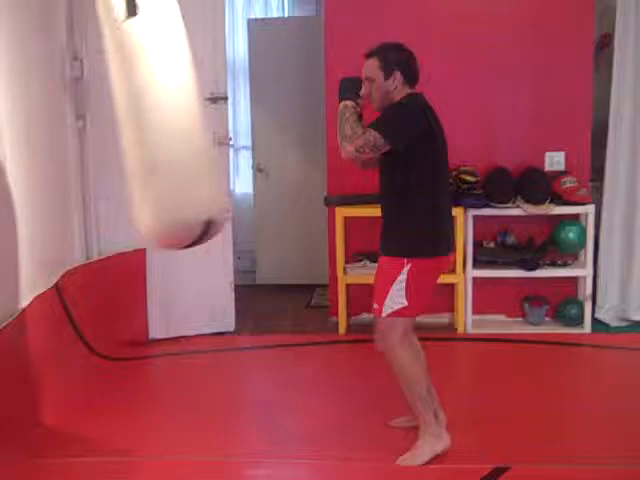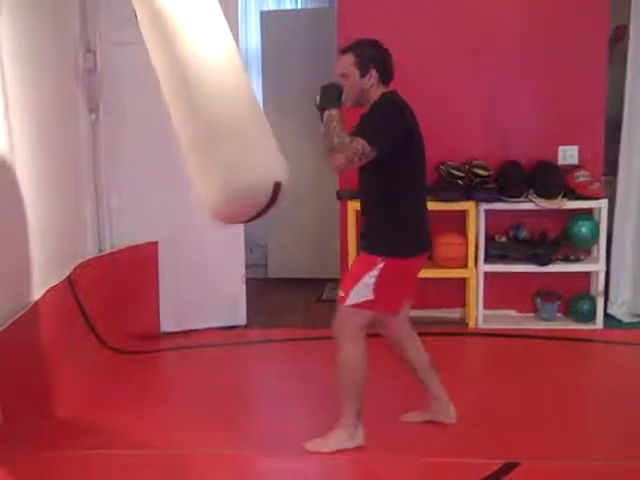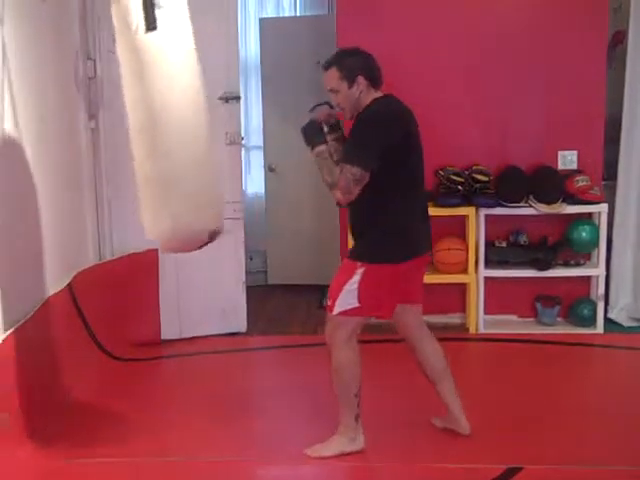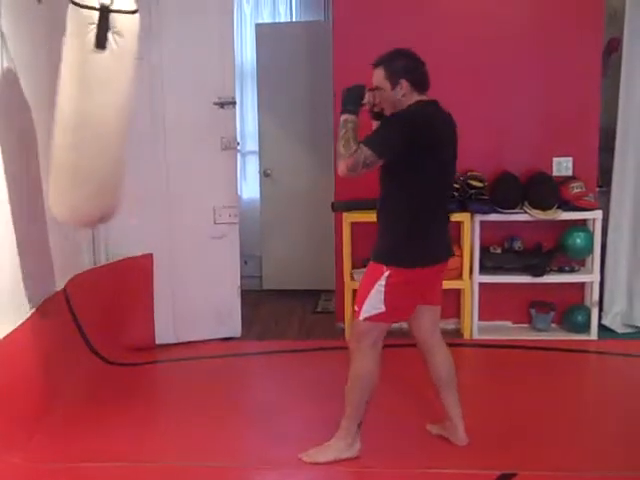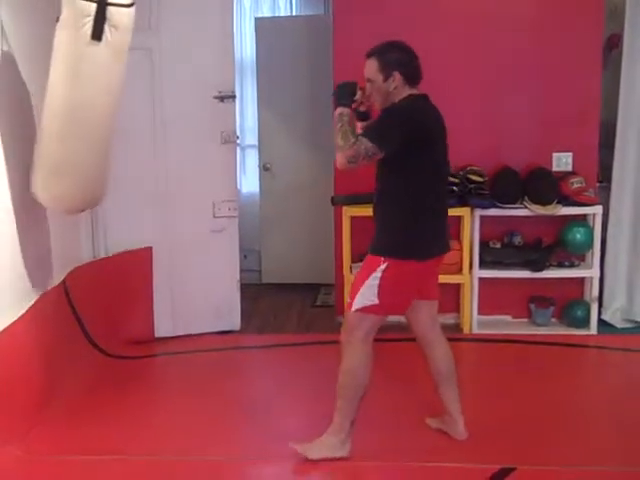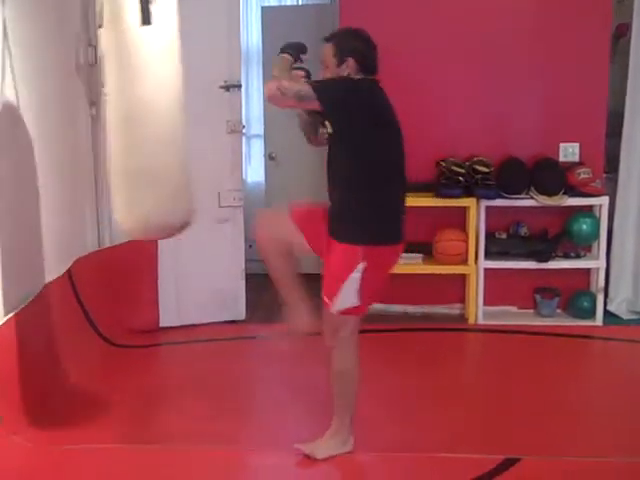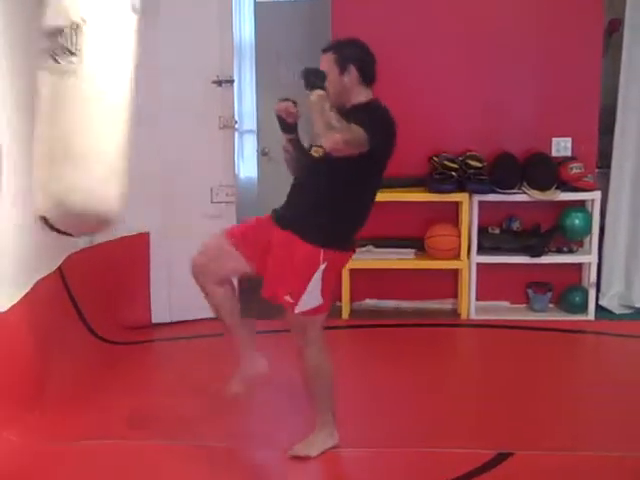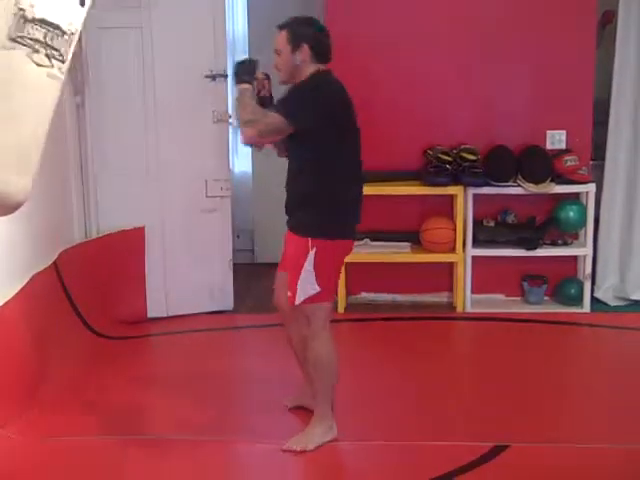
dt=0.4s
person 1, frame 1
left shoulder: (408, 111)
right shoulder: (410, 113)
left elbow: (352, 150)
right elbow: (369, 156)
left wrist: (347, 102)
right wrist: (354, 105)
left hip: (415, 246)
right hip: (413, 240)
left knee: (390, 336)
right knee: (399, 330)
left ankle: (432, 433)
right ankle: (431, 412)
person 1, frame 2
left shoulder: (386, 112)
right shoulder: (387, 111)
left elbow: (343, 158)
right elbow: (353, 157)
left wrist: (329, 111)
right wrist: (334, 114)
left hip: (391, 244)
right hip: (400, 239)
left knee: (347, 328)
right knee: (394, 326)
left ankle: (349, 428)
right ankle: (440, 404)
person 1, frame 3
left shoulder: (372, 121)
right shoulder: (395, 112)
left elbow: (344, 191)
left wrist: (318, 143)
right wrist: (338, 135)
left hip: (378, 250)
right hip: (411, 243)
left knee: (339, 333)
right knee: (414, 329)
left ankle: (349, 432)
right ankle: (456, 415)
person 1, frame 4
left shoulder: (407, 121)
right shoulder: (439, 119)
left elbow: (347, 166)
left wrist: (349, 114)
right wrist: (380, 118)
left hip: (401, 253)
right hip: (431, 249)
left knee: (363, 340)
right knee: (429, 336)
left ankle: (346, 439)
right ankle: (455, 425)
person 1, frame 5
left shoulder: (404, 116)
right shoulder: (422, 113)
left elbow: (347, 158)
right elbow: (376, 151)
left wrist: (341, 108)
right wrist: (362, 123)
left hip: (400, 247)
right hip: (424, 242)
left knee: (356, 334)
right knee: (428, 331)
left ankle: (337, 437)
right ankle: (455, 420)
person 1, frame 6
left shoulder: (356, 92)
right shoulder: (360, 100)
left elbow: (276, 93)
right elbow: (318, 137)
left wrist: (286, 61)
right wrist: (314, 118)
left hip: (368, 235)
right hip: (346, 220)
left knee: (338, 332)
right knee: (268, 230)
left ankle: (340, 434)
right ankle: (300, 311)
person 1, frame 7
left shoulder: (376, 120)
right shoulder: (338, 118)
left elbow: (336, 143)
left wrist: (318, 95)
right wrist: (290, 128)
left hip: (320, 242)
right hip: (285, 224)
left knee: (306, 333)
right knee: (206, 265)
left ankle: (325, 430)
right ankle: (250, 359)
person 1, frame 8
left shoulder: (315, 93)
right shoulder: (318, 92)
left elbow: (255, 134)
right elbow: (283, 142)
left wrist: (244, 85)
right wrist: (266, 101)
left hip: (320, 226)
right hip: (316, 221)
left knee: (311, 322)
right knee: (287, 304)
left ankle: (324, 422)
right ankle: (315, 393)
